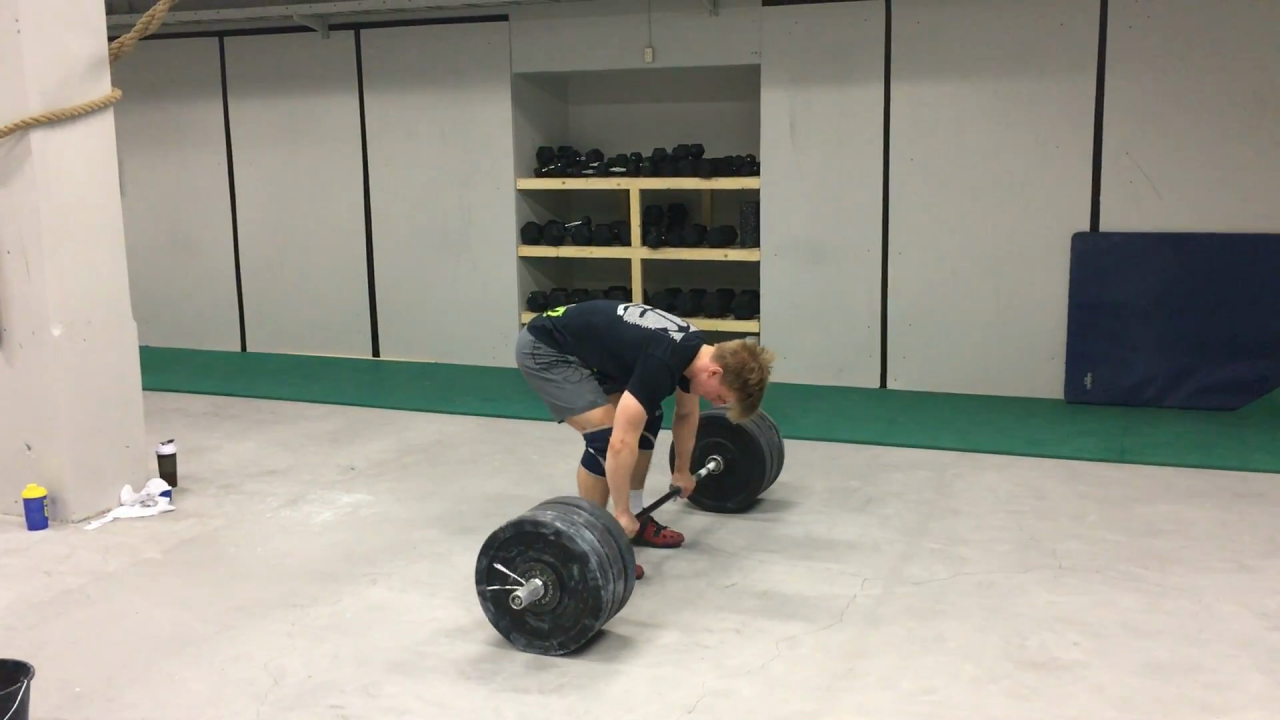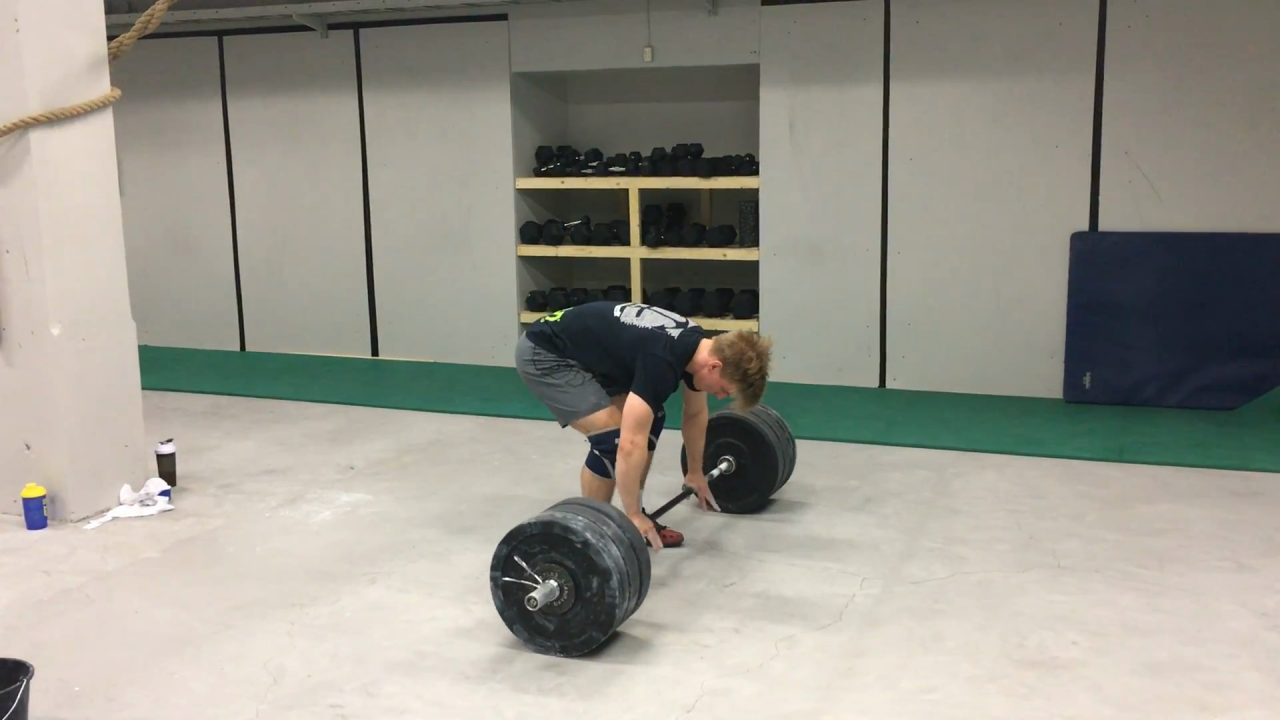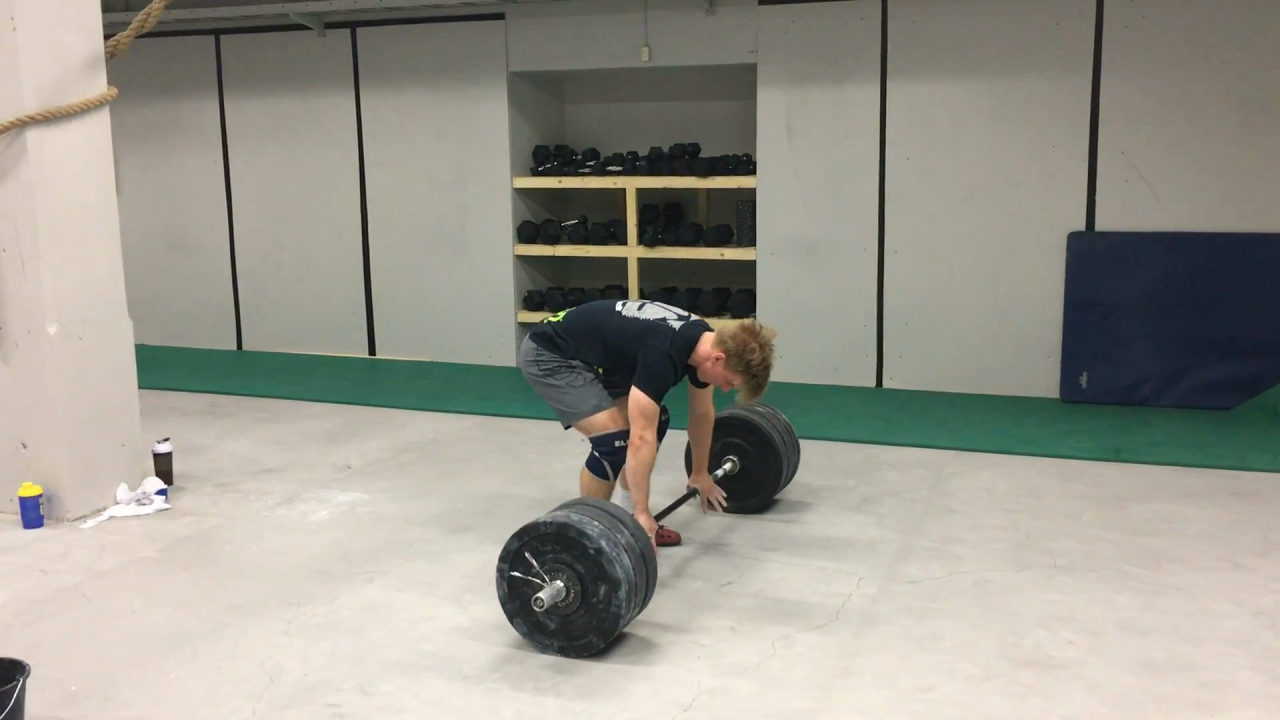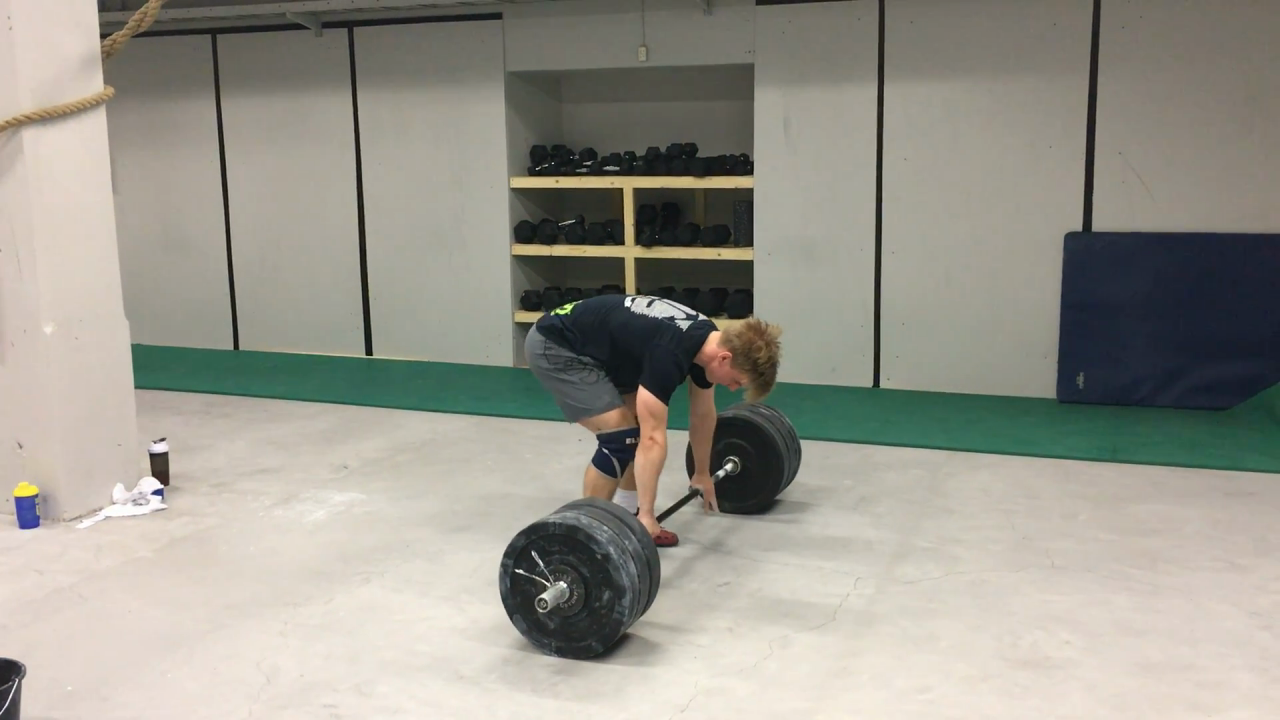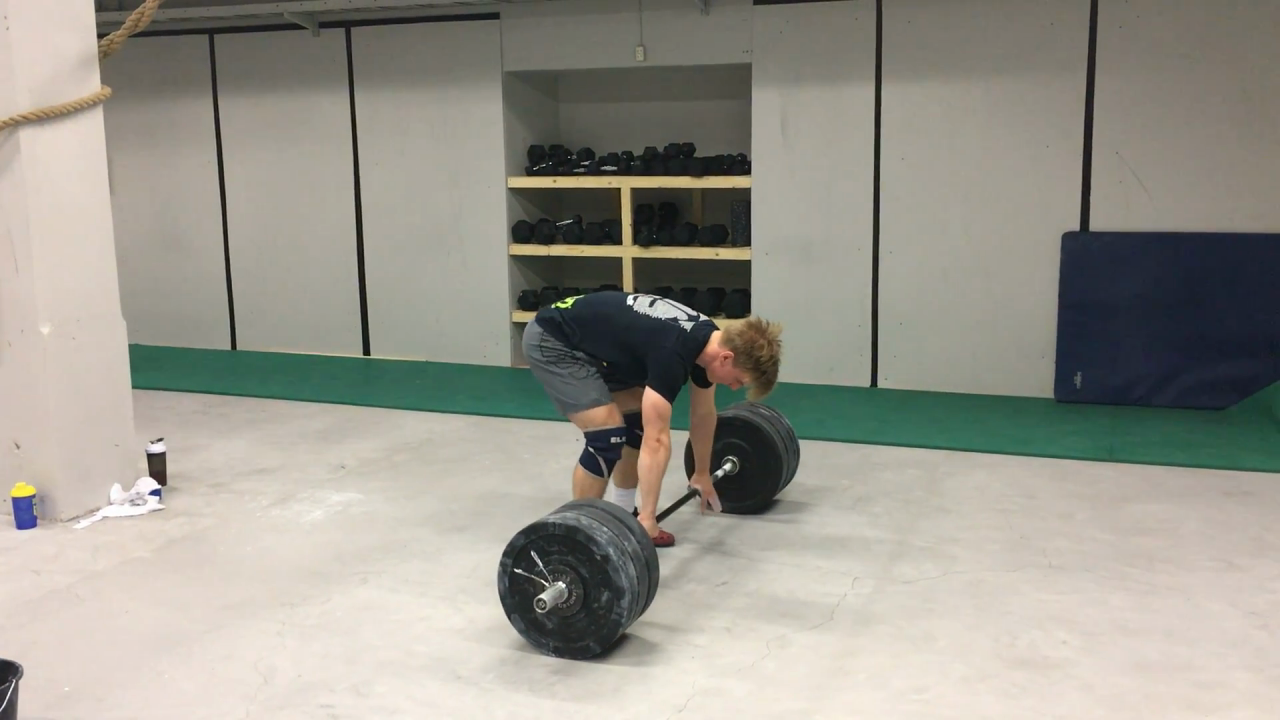
dt=0.3s
person 1, frame 1
left shoulder: (695, 349)
right shoulder: (661, 363)
left elbow: (686, 414)
right elbow: (621, 442)
left wrist: (682, 471)
right wrist: (621, 513)
left hip: (583, 347)
right hip: (545, 349)
left knee: (646, 418)
right knee: (605, 434)
left ankle: (635, 520)
person 1, frame 2
left shoulder: (699, 347)
right shoulder: (663, 361)
left elbow: (694, 414)
right elbow: (630, 443)
left wrist: (695, 473)
right wrist: (634, 516)
left hip: (583, 350)
right hip: (544, 354)
left knee: (649, 420)
right knee: (612, 435)
left ankle: (630, 524)
person 1, frame 3
left shoulder: (704, 341)
right shoulder: (663, 353)
left elbow: (701, 414)
right elbow: (641, 438)
left wrist: (701, 473)
right wrist: (642, 513)
left hip: (588, 351)
right hip: (548, 355)
left knee: (655, 420)
right knee: (615, 437)
person 1, frame 4
left shoulder: (708, 341)
right shoulder: (670, 353)
left elbow: (702, 414)
right elbow: (651, 438)
left wrist: (702, 474)
right wrist: (646, 514)
left hip: (592, 345)
right hip: (554, 346)
left knee: (648, 421)
right knee: (619, 437)
person 1, frame 5
left shoulder: (708, 340)
right shoulder: (672, 353)
left elbow: (703, 414)
right elbow: (656, 440)
left wrist: (702, 474)
right wrist: (647, 516)
left hip: (590, 340)
right hip: (552, 340)
left knee: (639, 421)
right knee: (608, 435)
